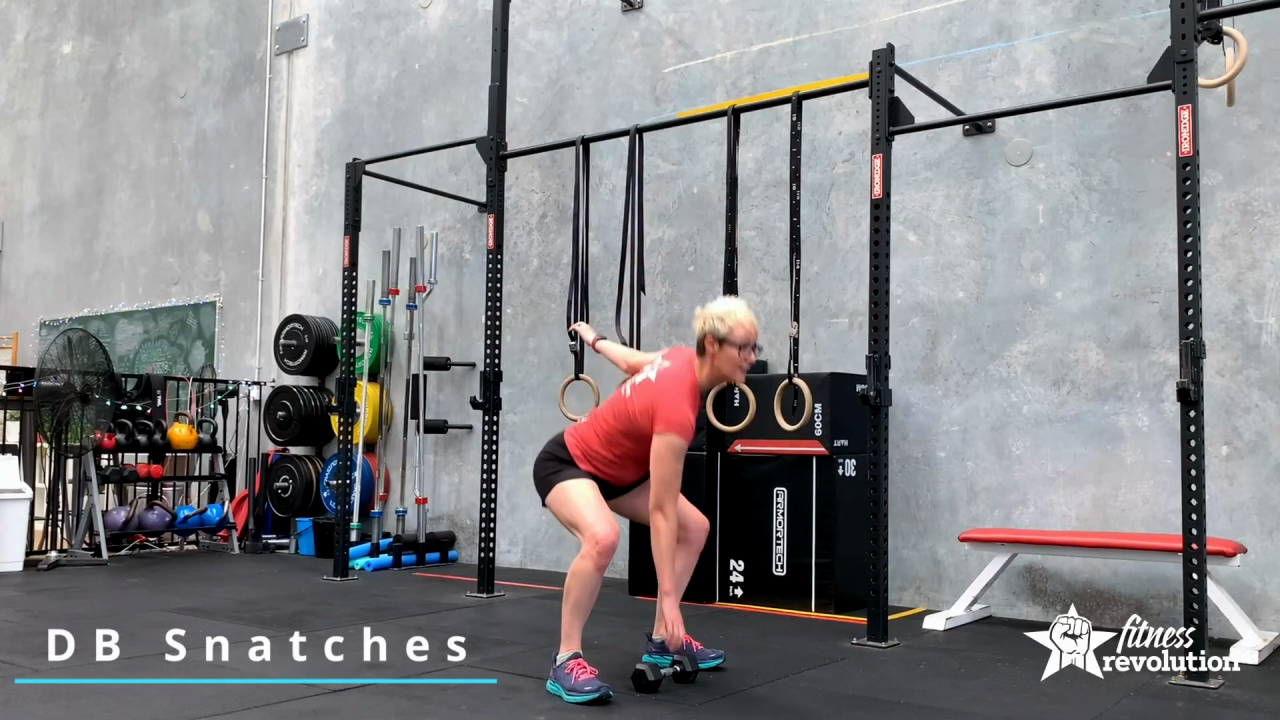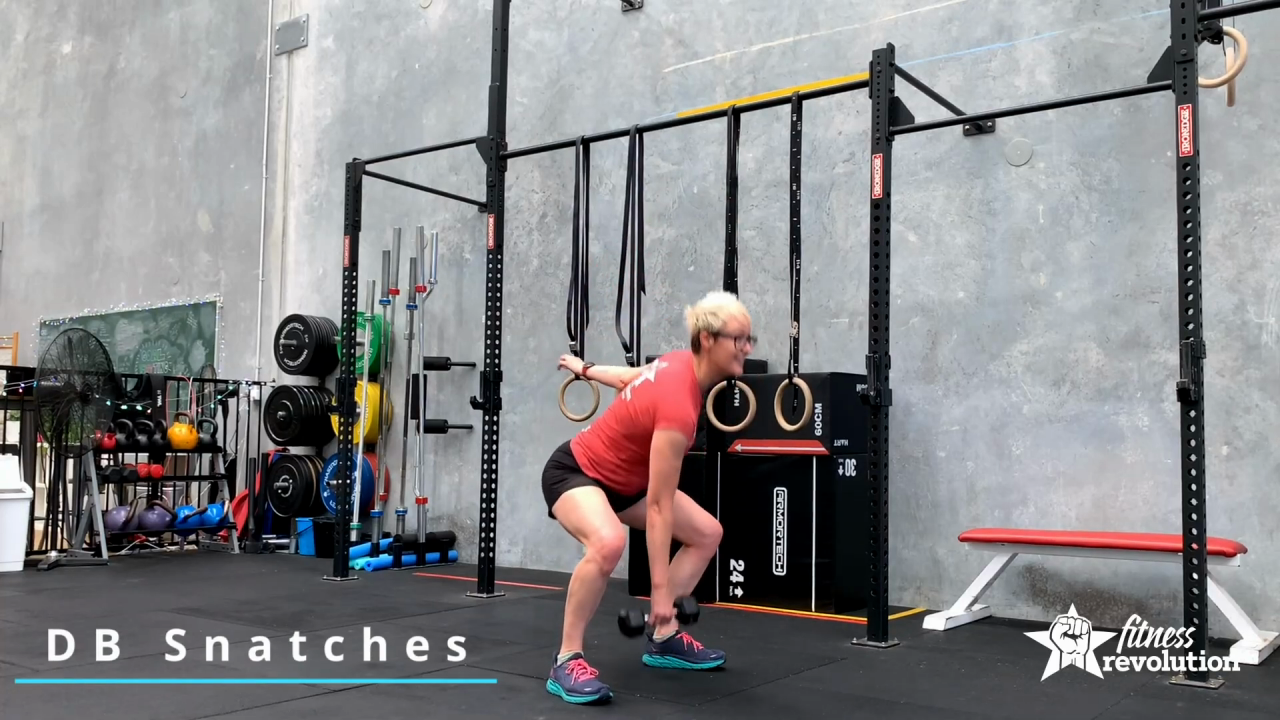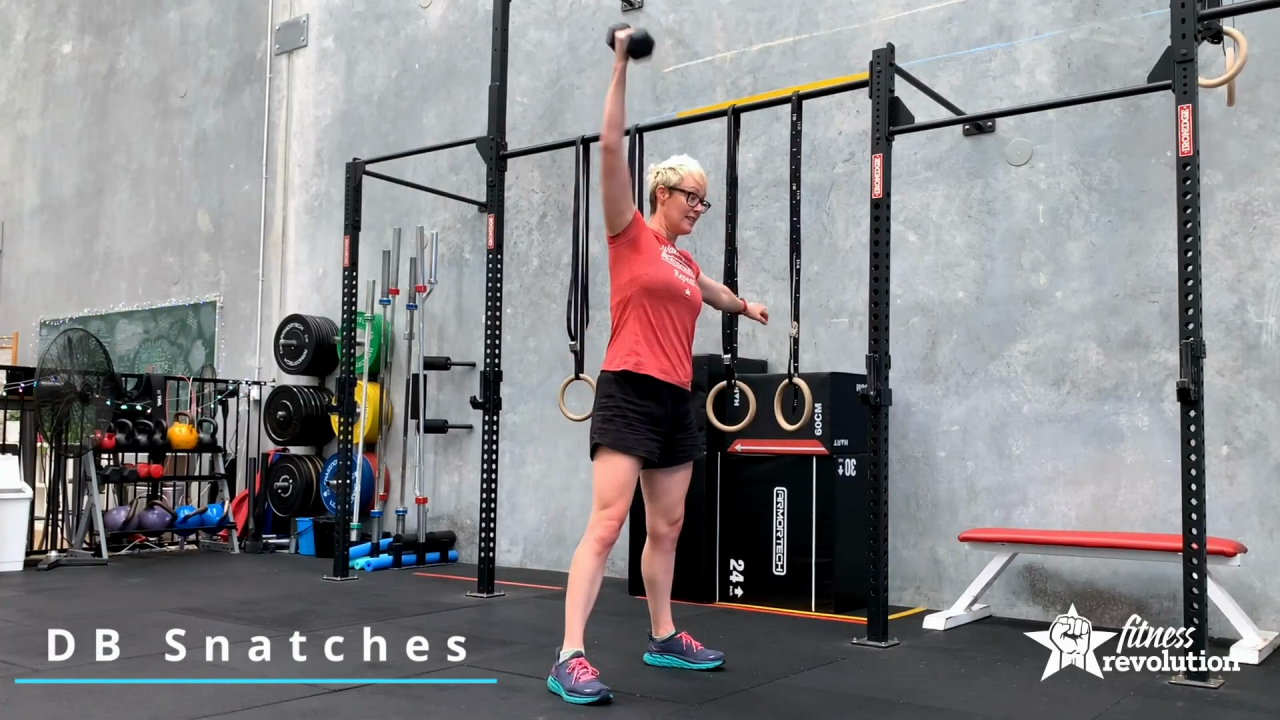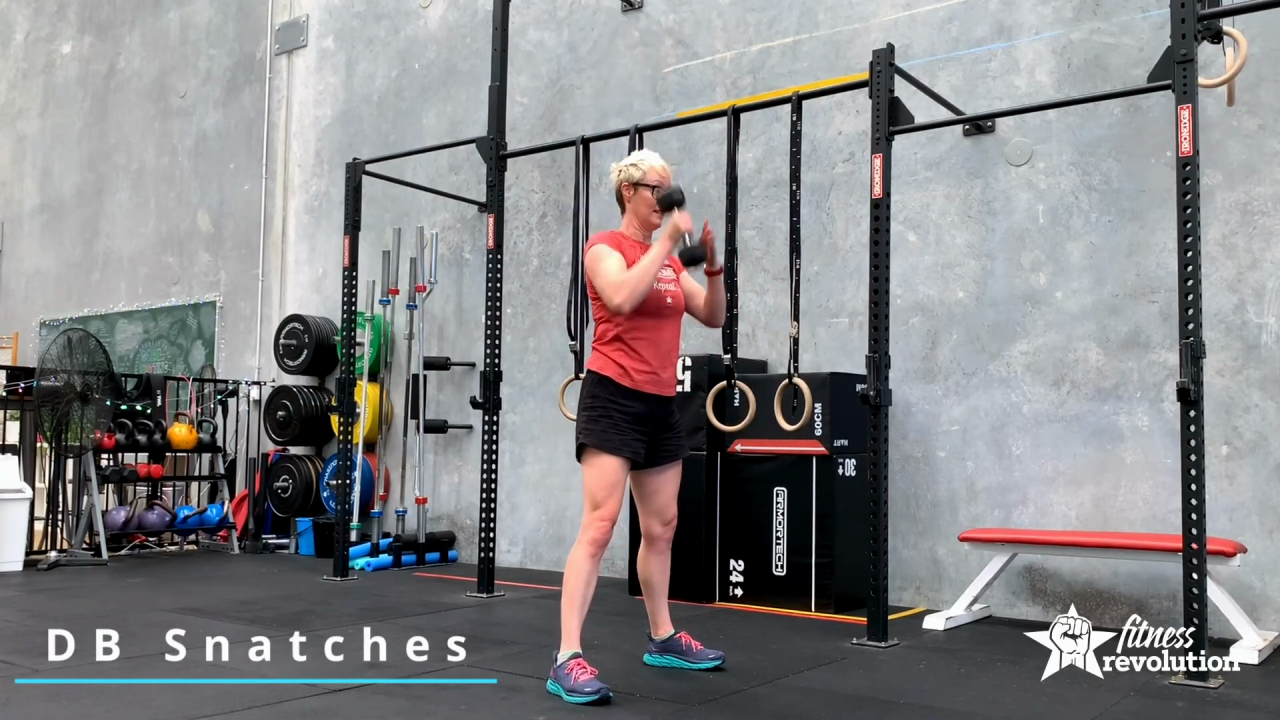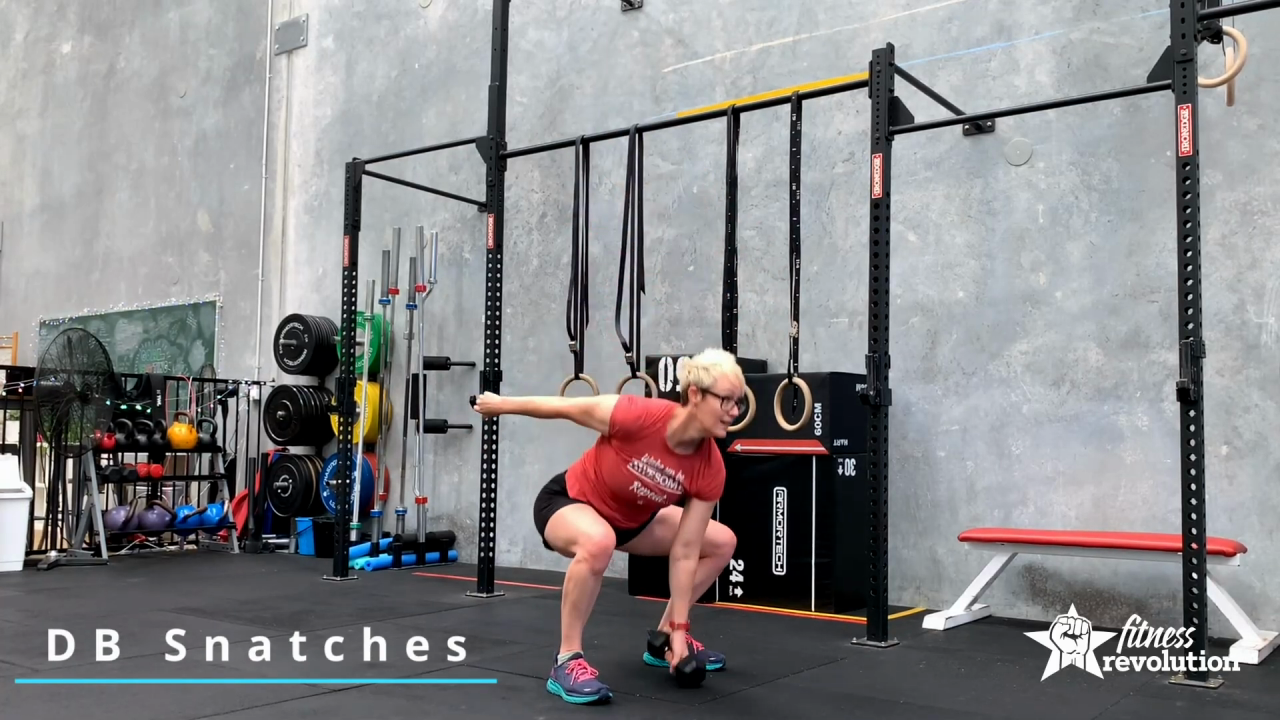
dt=0.7s
person 1, frame 1
left shoulder: (685, 359)
right shoulder: (677, 408)
left elbow: (632, 362)
right elbow: (662, 513)
left wrist: (596, 340)
right wrist: (668, 598)
left hip: (612, 468)
right hip: (565, 465)
left knee: (696, 529)
right knee: (602, 538)
left ankle: (662, 638)
right ankle: (567, 659)
person 1, frame 2
left shoulder: (684, 363)
right shoulder: (678, 404)
left elbow: (629, 377)
right elbow: (660, 508)
left wrist: (584, 370)
right wrist: (660, 593)
left hip: (622, 478)
right hip: (573, 473)
left knee: (707, 533)
right knee: (608, 543)
left ankle: (663, 638)
right ankle: (567, 660)
person 1, frame 3
left shoulder: (683, 260)
right shoulder: (629, 233)
left elbow: (702, 289)
right elbow: (610, 146)
left wrist: (742, 304)
right wrist: (621, 67)
left hip: (675, 400)
right hip: (629, 394)
left knee: (666, 528)
right knee: (606, 527)
left ankle: (664, 637)
right ankle: (569, 658)
person 1, frame 4
left shoulder: (669, 264)
right shoulder: (604, 247)
left elbow: (714, 317)
right elbow: (624, 300)
left wrist: (712, 265)
right wrist: (666, 240)
left hip: (660, 405)
right hip: (613, 397)
left knee: (661, 528)
right knee: (599, 526)
left ankle: (662, 637)
right ankle: (567, 658)
person 1, frame 5
left shoulder: (709, 470)
right shoulder: (635, 416)
left elbow: (685, 551)
right elbow: (564, 407)
left wrist: (678, 627)
right wrist: (501, 404)
right hip: (566, 502)
left knee: (722, 543)
right knee: (598, 542)
left ankle: (663, 638)
right ankle: (568, 660)
